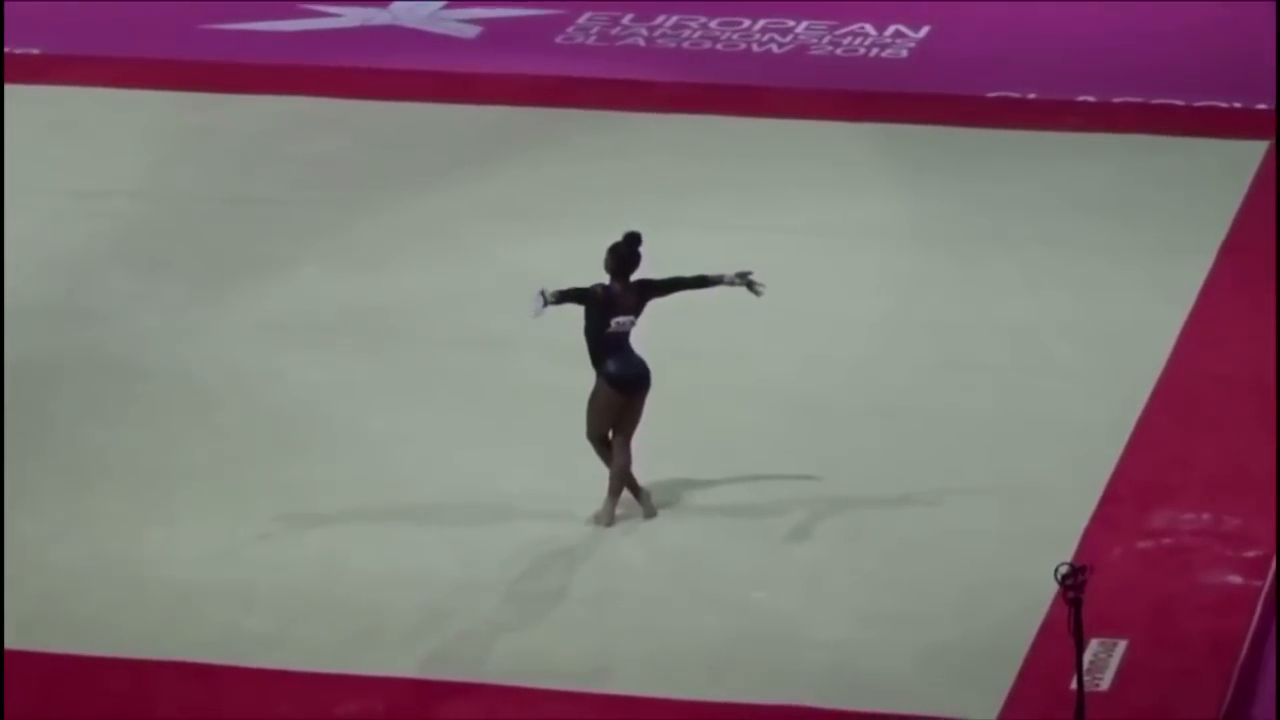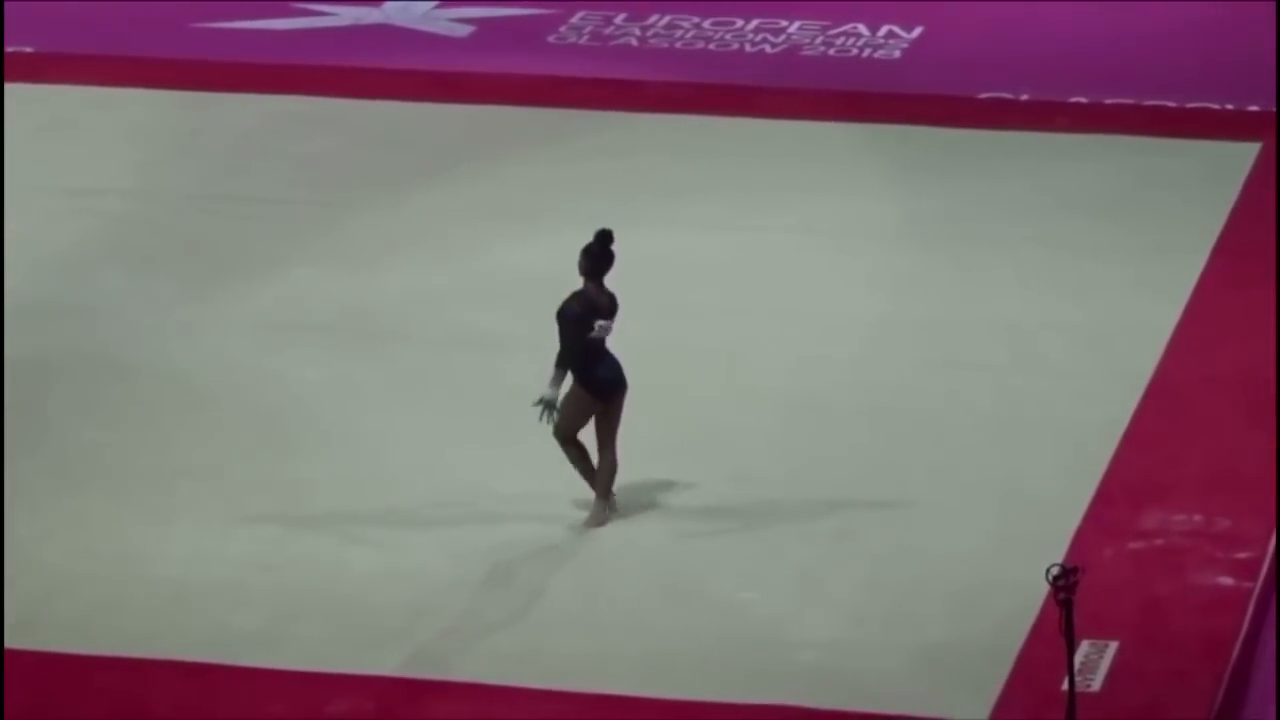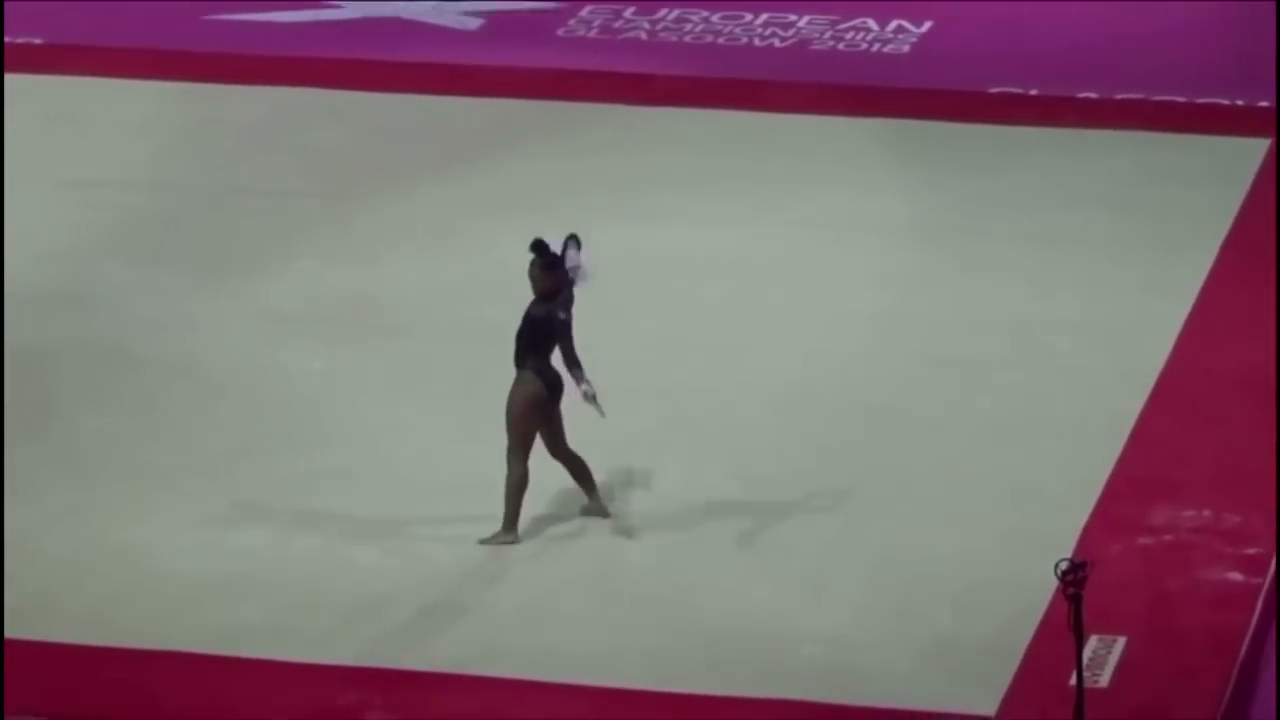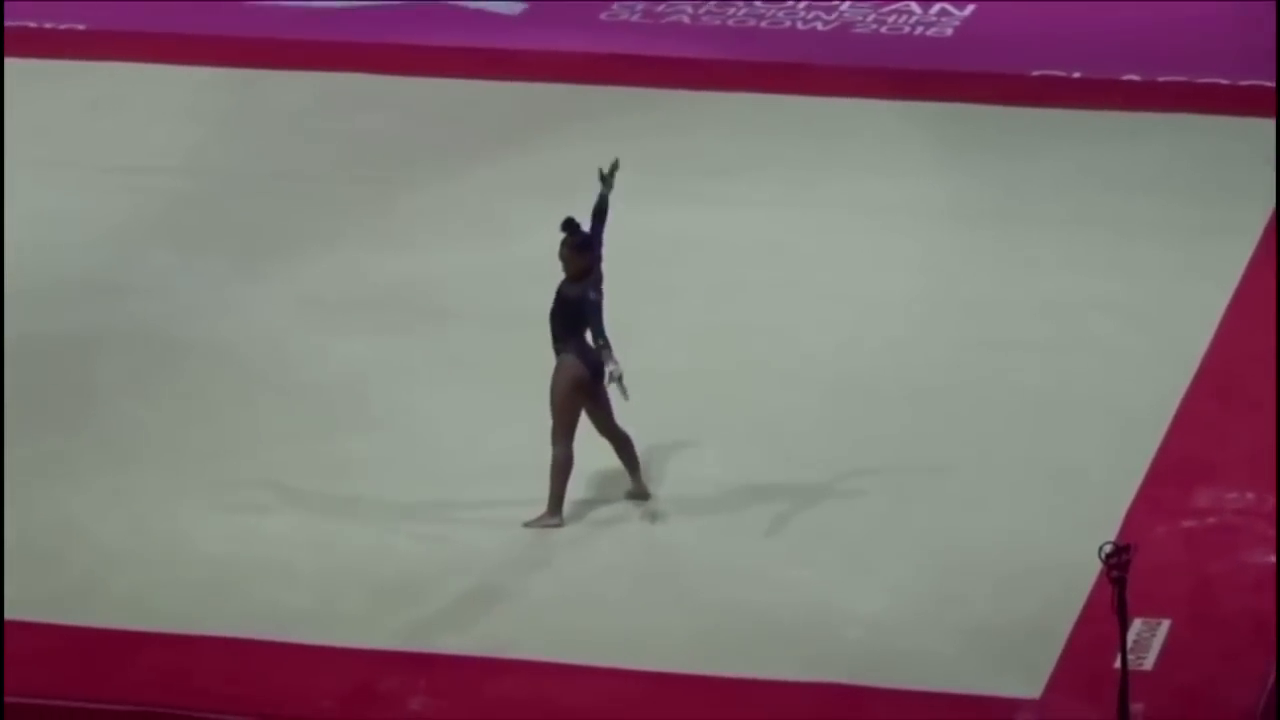
dt=0.5s
person 1, frame 1
left shoulder: (600, 295)
right shoulder: (642, 290)
left elbow: (573, 295)
right elbow: (686, 282)
left wrist: (549, 298)
right wrist: (729, 279)
left hip: (613, 376)
right hip: (638, 372)
left knee: (597, 437)
right knee: (621, 441)
left ankle: (637, 492)
right ankle: (610, 505)
person 1, frame 2
left shoulder: (577, 301)
right shoulder: (610, 299)
left elbow: (568, 346)
left wrist: (554, 388)
left hip: (591, 381)
right hip: (615, 376)
left knee: (564, 434)
right knee: (607, 445)
left ankle: (602, 498)
right ankle: (601, 505)
person 1, frame 3
left shoulder: (557, 308)
right shoulder: (560, 292)
left elbow: (568, 350)
left wrist: (583, 383)
right wrist: (572, 249)
left hip: (533, 381)
right hip: (543, 380)
left knee: (517, 456)
right knee: (560, 449)
left ankle: (508, 530)
right ankle: (597, 502)
person 1, frame 4
left shoulder: (586, 291)
right shoulder: (590, 274)
left elbow: (597, 328)
right elbow: (596, 229)
left wrist: (611, 363)
right wrist: (606, 191)
left hip: (574, 364)
right hip: (585, 362)
left knee: (562, 437)
right knee: (608, 427)
left ankle: (554, 512)
right ankle: (639, 484)
